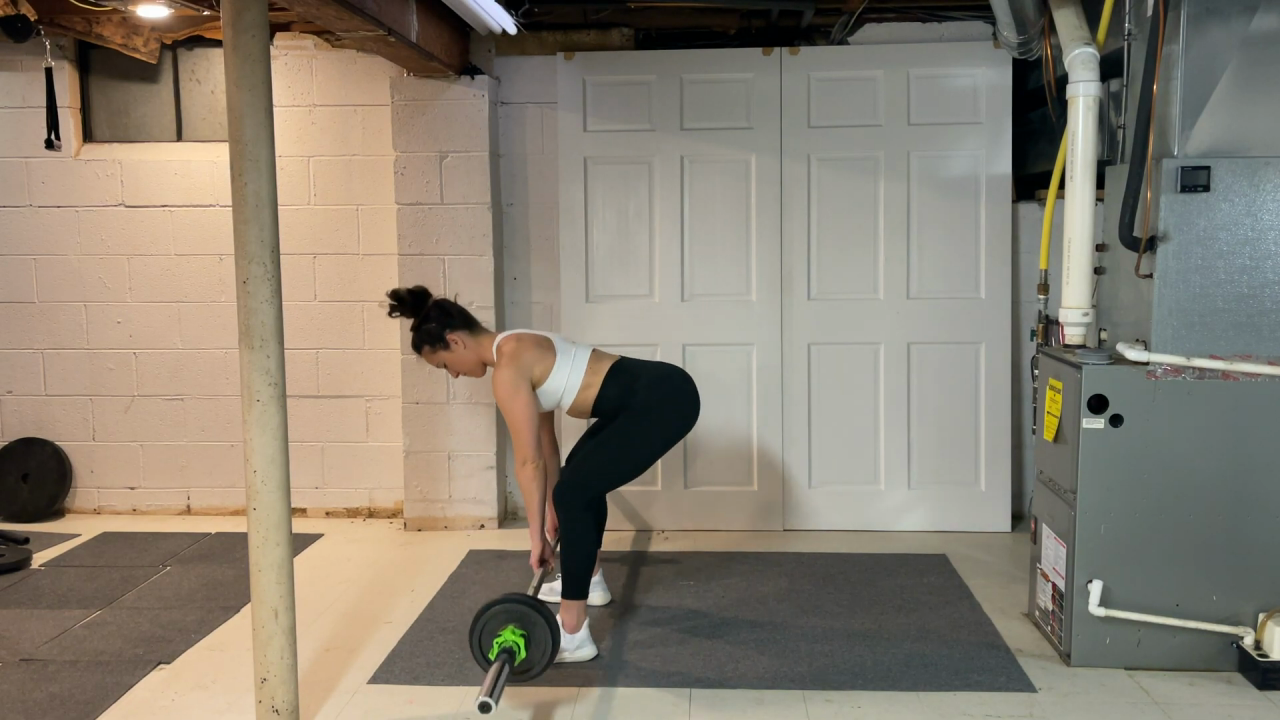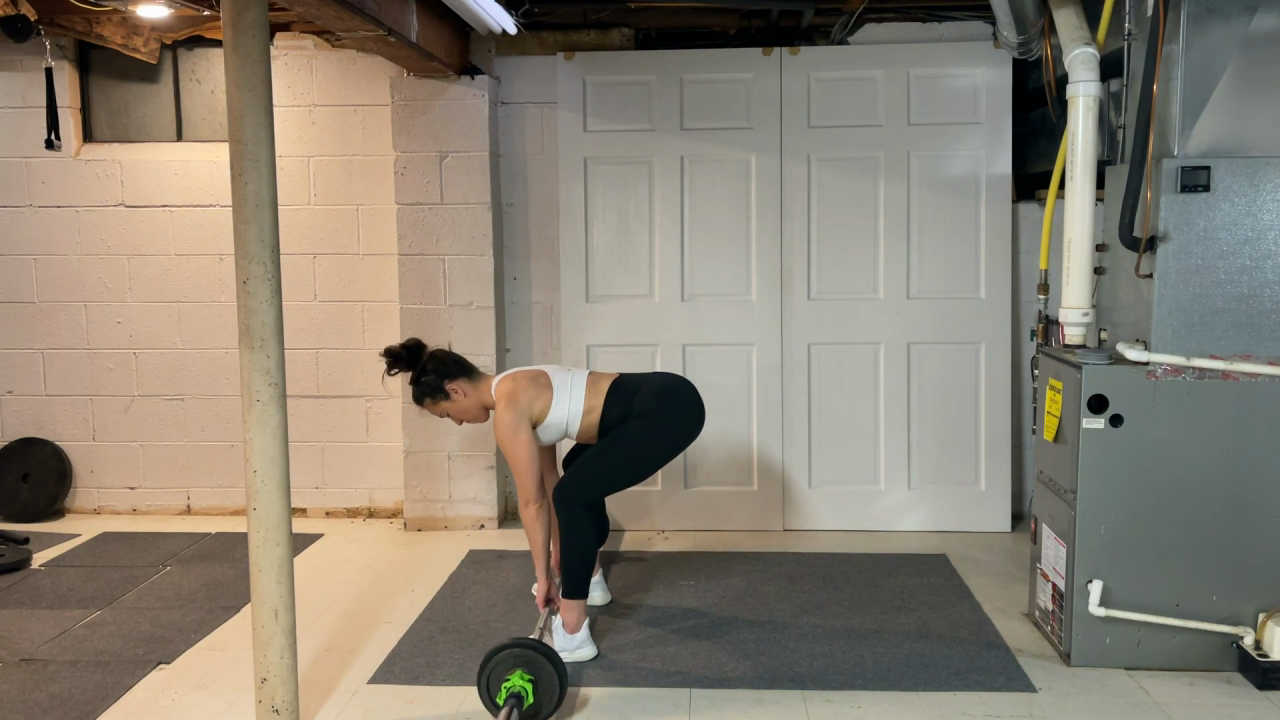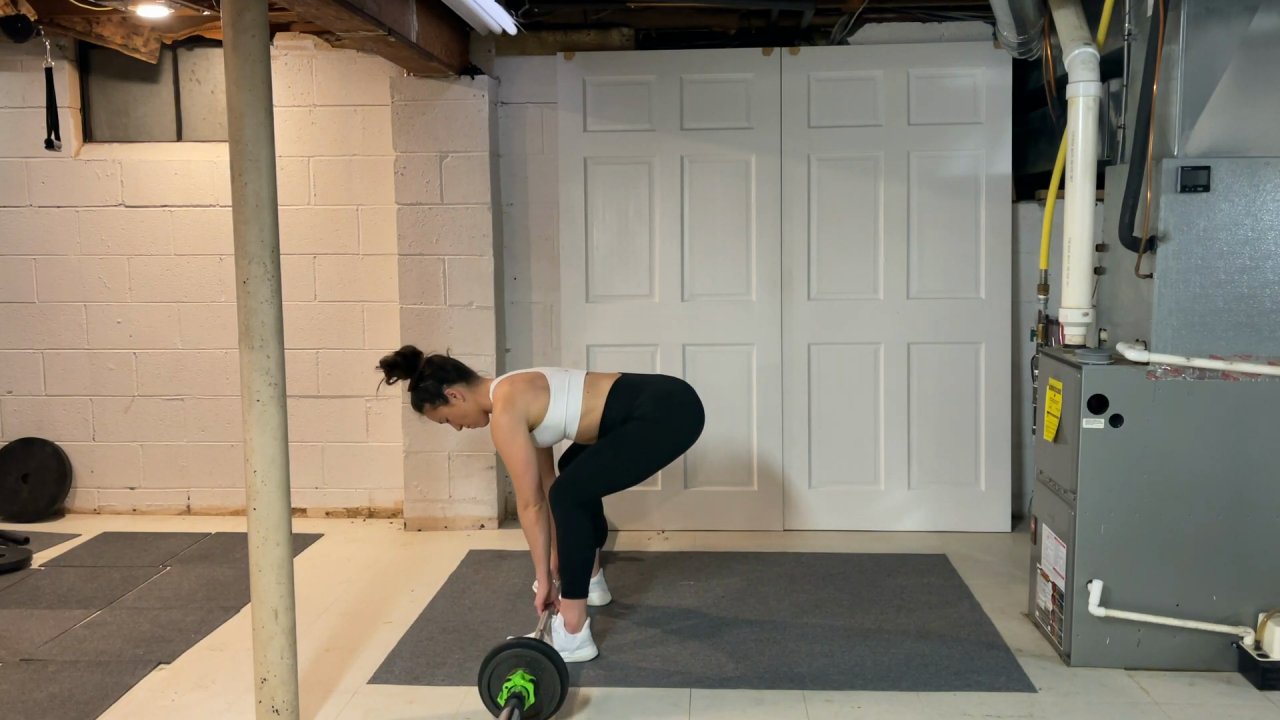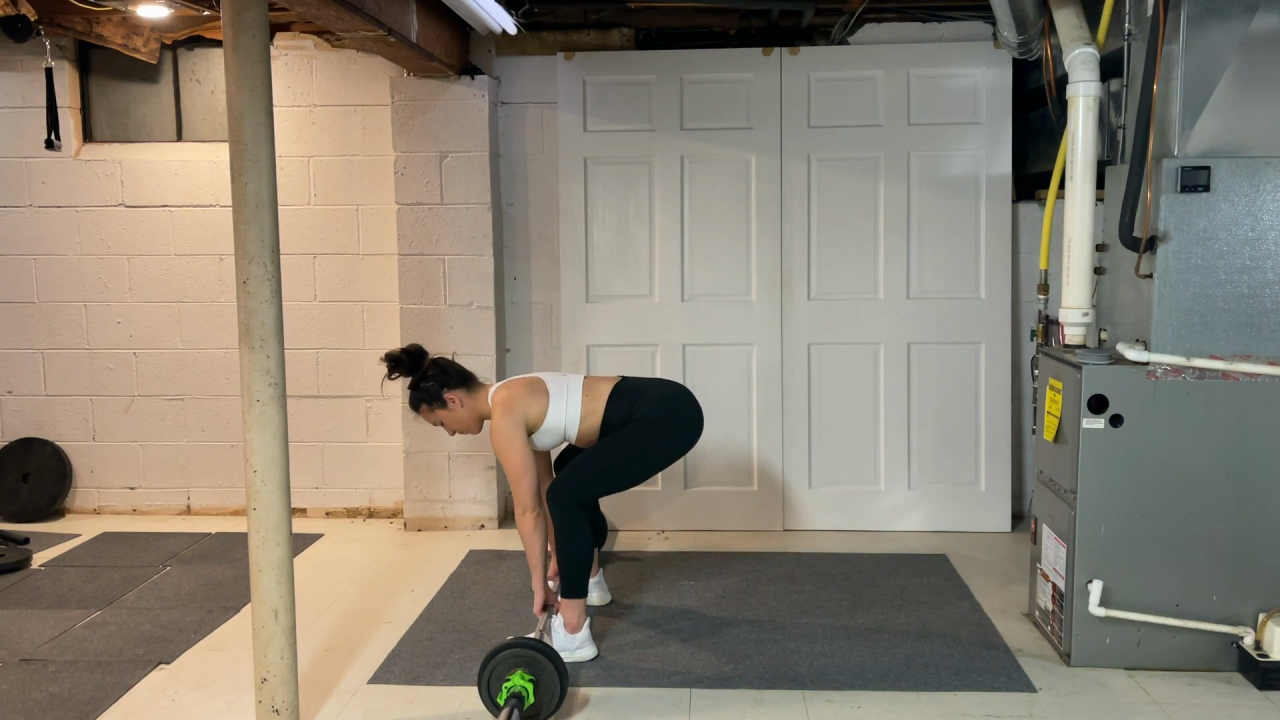
dt=0.4s
person 1, frame 1
left shoulder: (507, 367)
right shoulder: (517, 349)
left elbow: (529, 462)
right elbow: (544, 443)
left wrist: (537, 536)
right wrist: (551, 507)
left hip: (663, 403)
right hip: (657, 393)
left knee: (573, 494)
right knee: (581, 474)
left ankle: (572, 634)
right ankle: (590, 580)
person 1, frame 2
left shoulder: (509, 409)
right shoulder: (516, 391)
left elbow: (532, 502)
right elbow: (548, 477)
left wrist: (543, 576)
right wrist: (559, 546)
left hip: (668, 411)
right hip: (661, 401)
left knee: (573, 495)
right knee: (579, 473)
left ankle: (572, 635)
right ankle: (590, 580)
person 1, frame 3
left shoulder: (506, 411)
right shoulder: (515, 395)
left elbow: (531, 503)
right elbow: (546, 480)
left wrist: (543, 577)
right wrist: (557, 554)
left hip: (667, 414)
right hip: (660, 402)
left knee: (570, 494)
right knee: (575, 471)
left ankle: (573, 636)
right ankle: (590, 579)
person 1, frame 4
left shoulder: (504, 416)
right shoulder: (512, 400)
left elbow: (528, 509)
right elbow: (544, 484)
left wrist: (540, 585)
right wrist: (556, 554)
left hip: (667, 417)
right hip: (656, 408)
left knee: (567, 495)
right knee: (571, 473)
left ankle: (573, 635)
right ankle: (590, 580)
